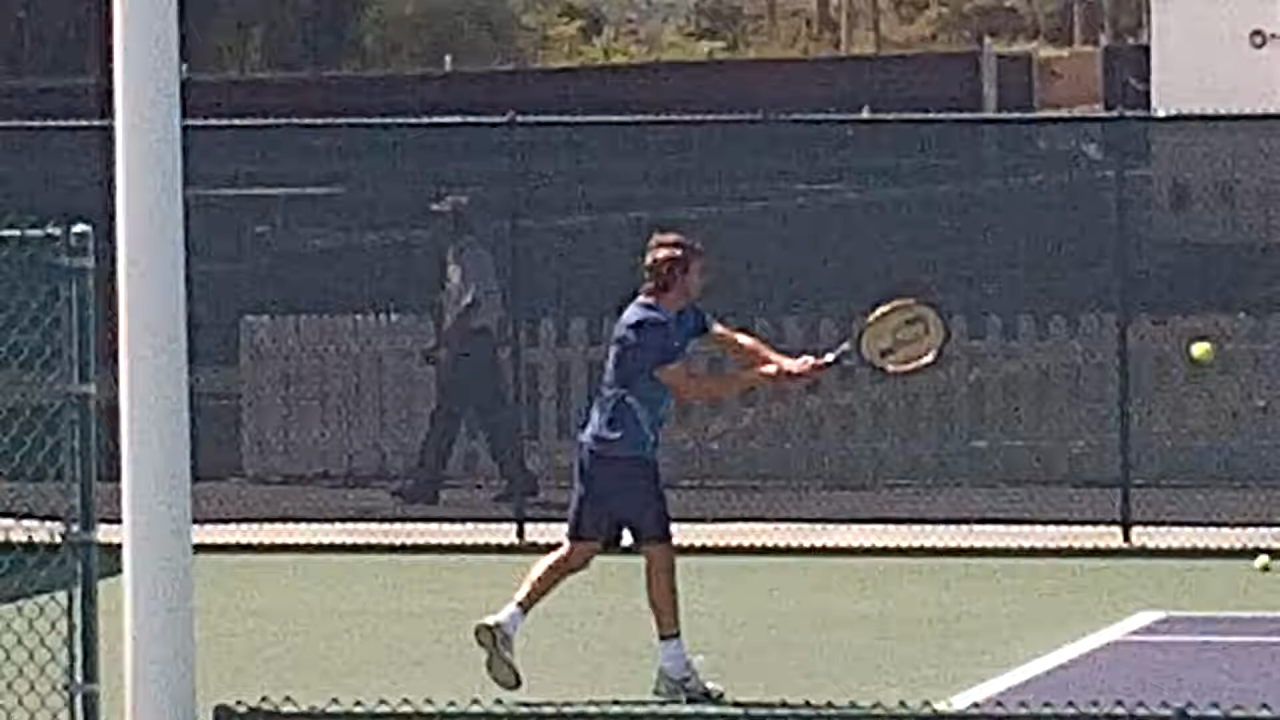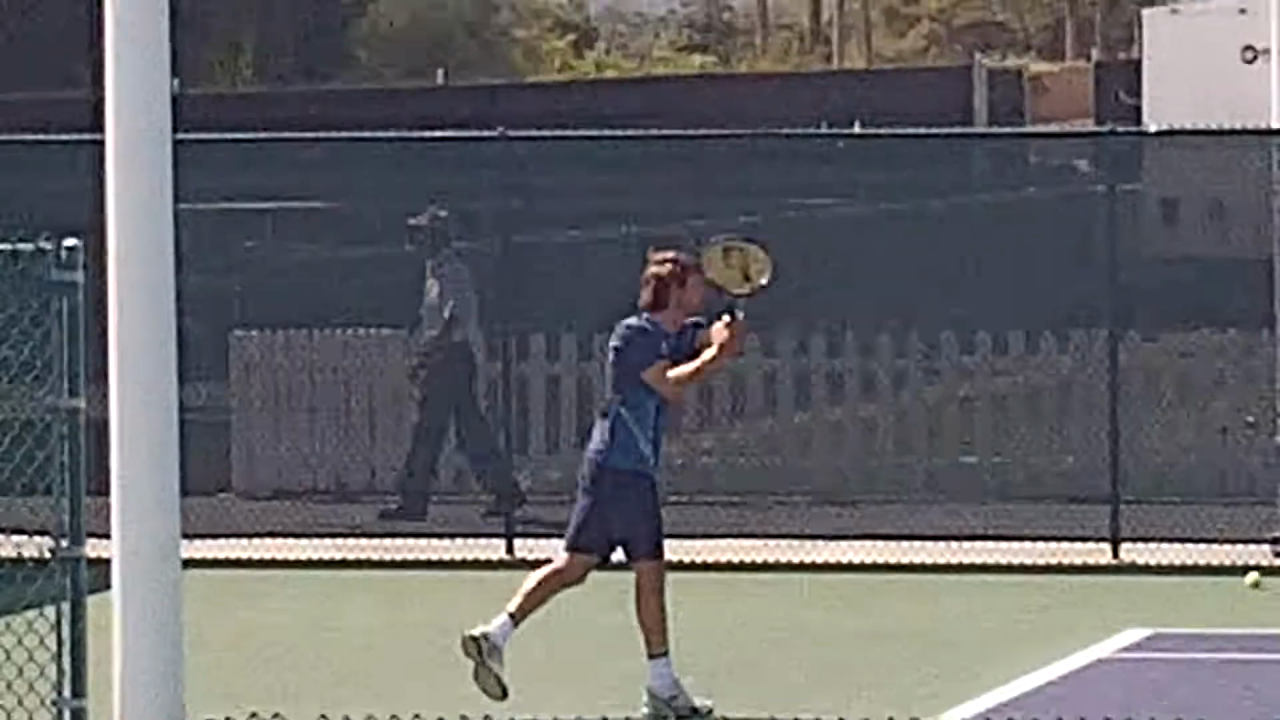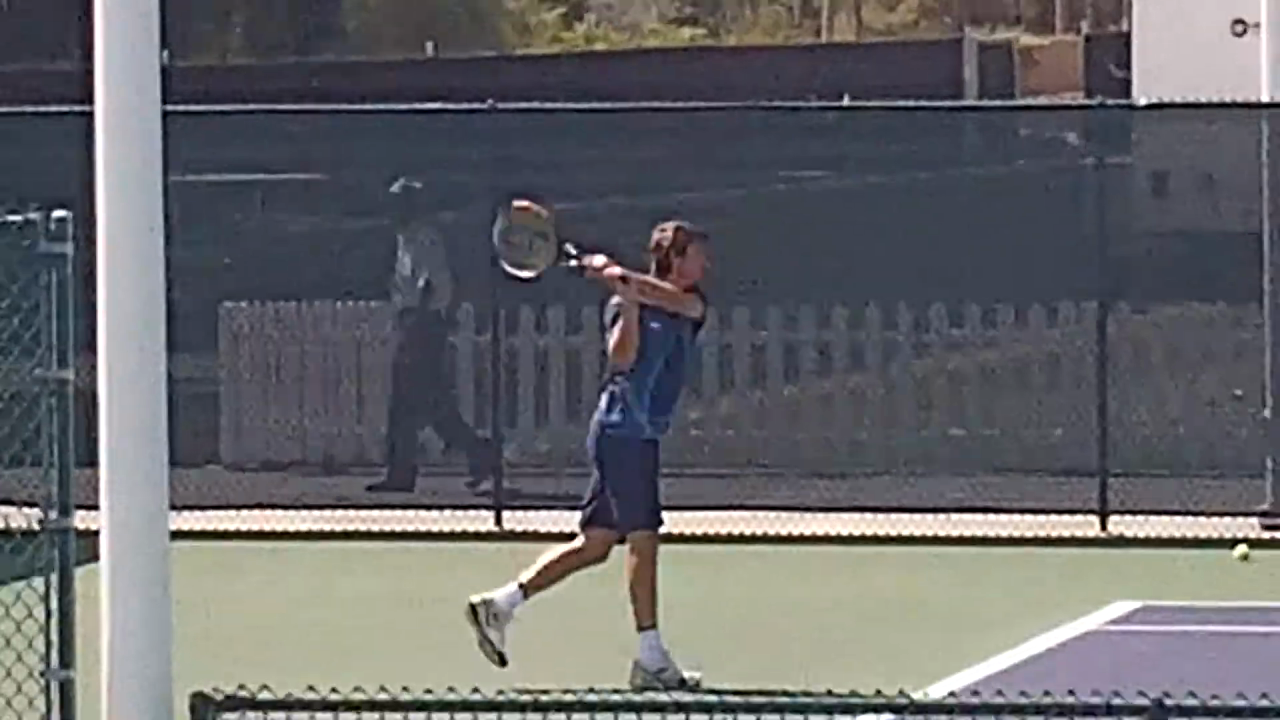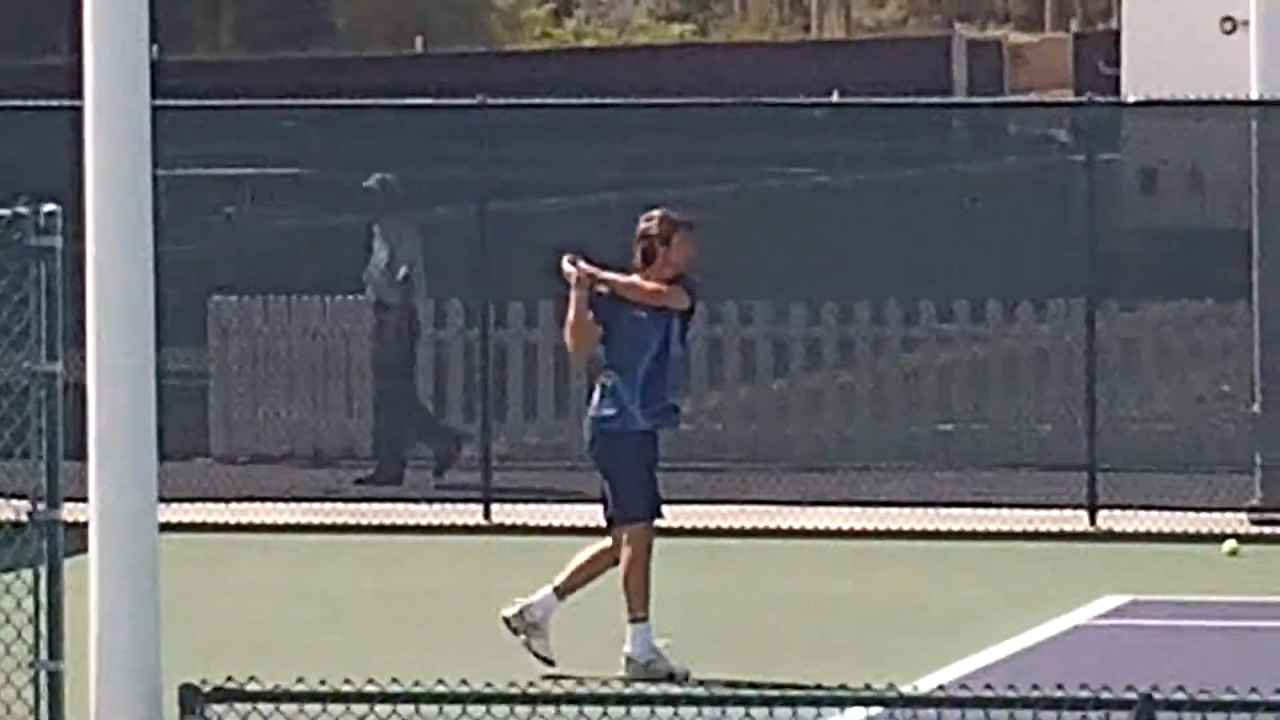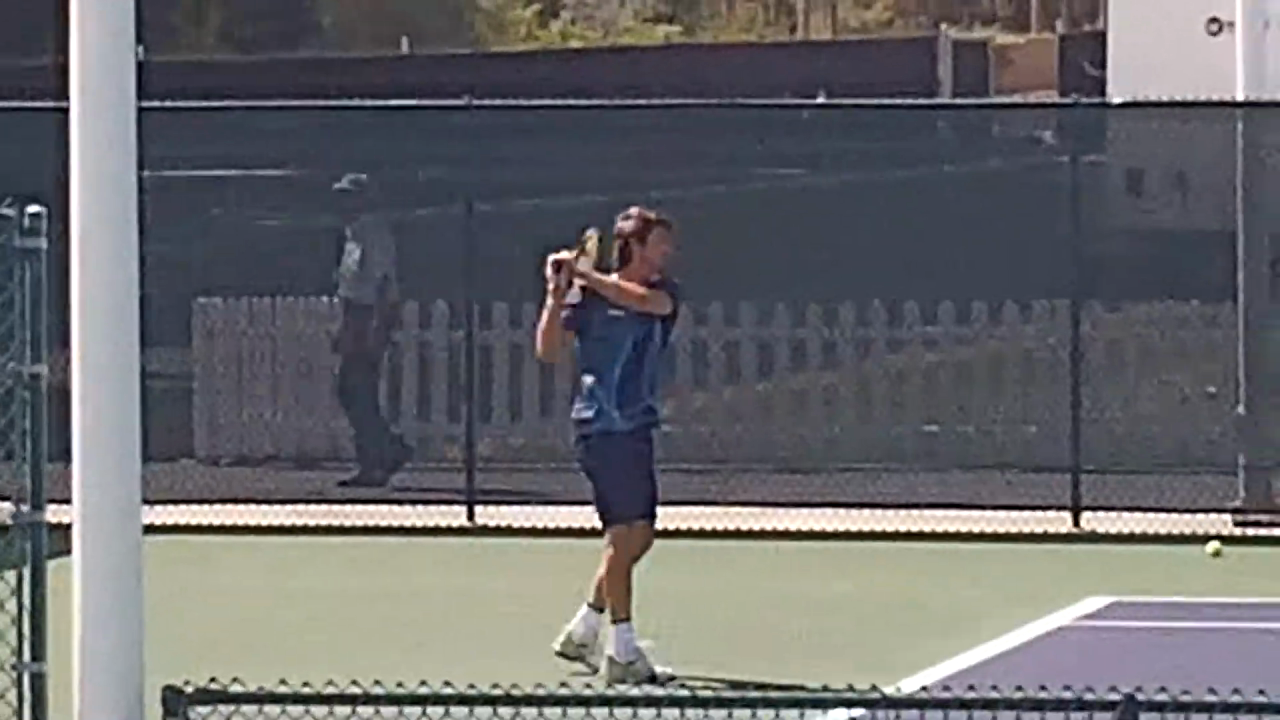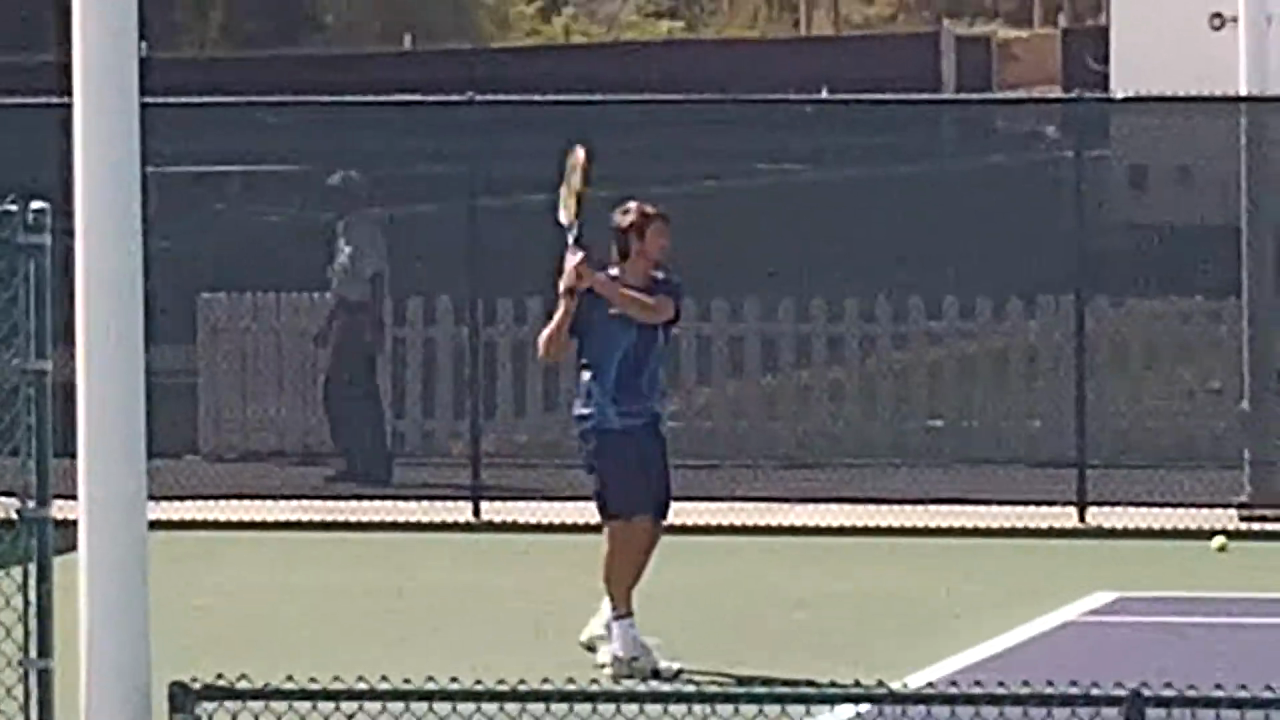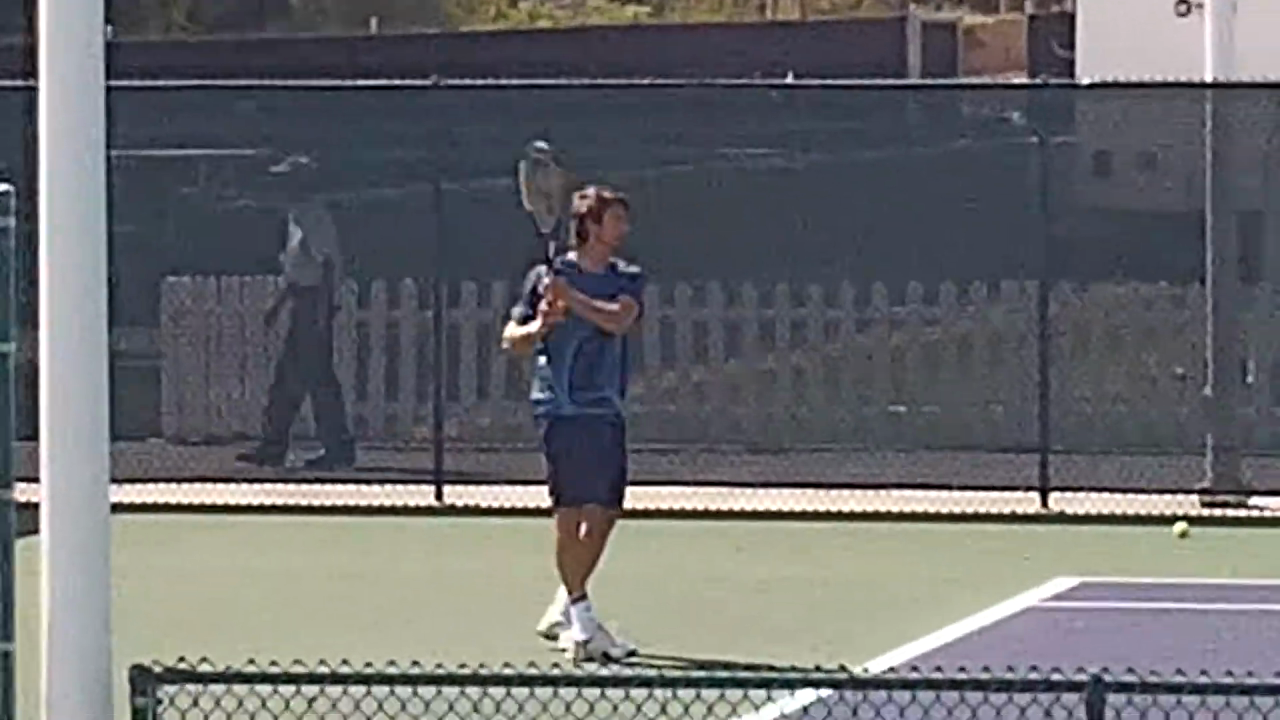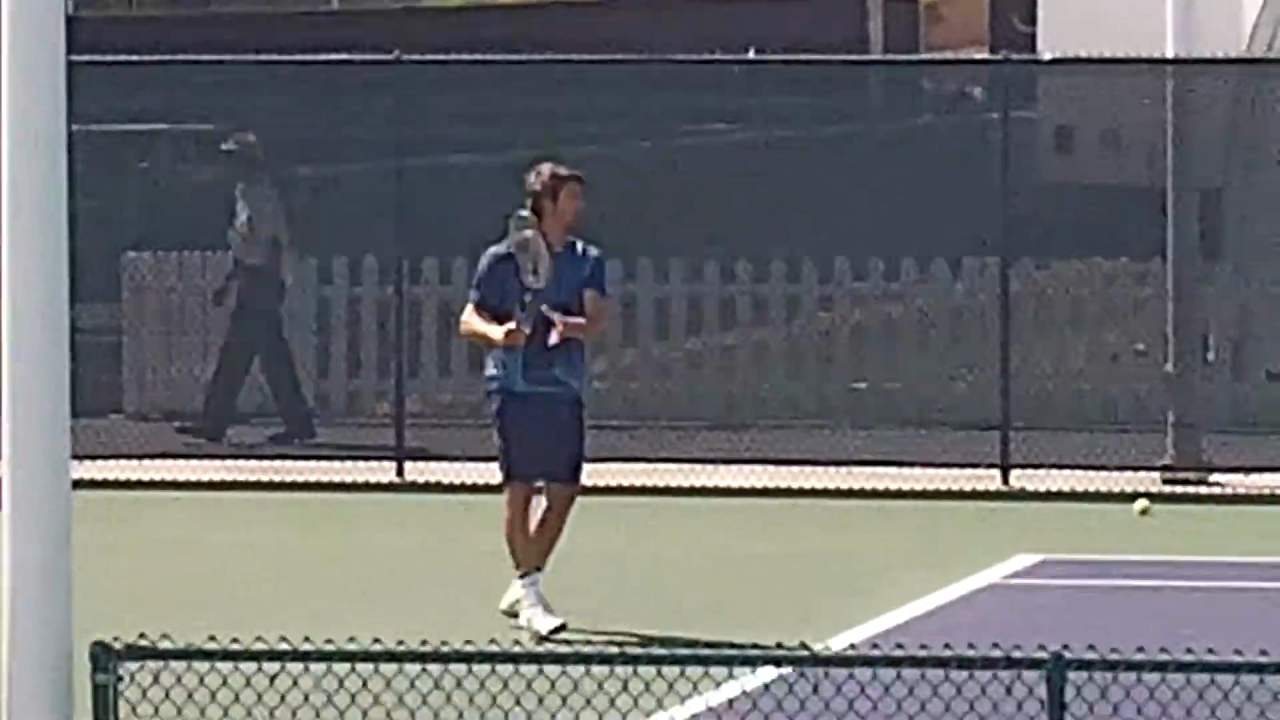
dt=0.1s
person 1, frame 1
left shoulder: (681, 315)
right shoulder: (644, 325)
left elbow: (731, 339)
right elbow: (692, 389)
left wrist: (786, 362)
right wrist: (764, 376)
left hip: (608, 449)
right hip: (618, 451)
left knee: (581, 548)
right knee: (659, 552)
left ankle: (508, 620)
right ankle: (674, 668)
person 1, frame 2
left shoulder: (689, 331)
right shoulder: (634, 335)
left elbow: (712, 345)
right elbow: (670, 386)
left wrist: (723, 344)
right wrist: (716, 353)
left hip: (633, 467)
right hip: (622, 468)
left knee: (575, 564)
right knee: (650, 568)
left ankle: (496, 633)
person 1, frame 3
left shoulder: (689, 302)
right shoulder: (625, 301)
left elbow: (683, 302)
right elbow: (622, 357)
left wrist: (627, 277)
right wrist: (623, 286)
left hip: (639, 438)
right hip: (622, 435)
left knee: (598, 542)
right knee: (643, 538)
left ankle: (502, 604)
right ankle: (649, 656)
person 1, frame 4
left shoulder: (677, 293)
right shoulder: (608, 297)
left elbow: (661, 294)
right elbow: (579, 346)
left wrist: (597, 274)
right wrist: (581, 287)
left hip: (642, 428)
right hip: (618, 426)
left knee: (625, 540)
right knee: (639, 532)
left ankle: (538, 608)
right ankle: (640, 650)
person 1, frame 5
left shoulder: (663, 291)
right shoulder: (587, 297)
left elbow: (644, 302)
right elbow: (548, 350)
left wrist: (588, 276)
right wrist: (556, 292)
left hip: (638, 427)
right hip: (602, 428)
left knee: (640, 534)
right knee: (624, 532)
left ankle: (582, 630)
right ankle: (620, 651)
person 1, frame 6
left shoulder: (665, 289)
right shoulder: (589, 294)
left elbow: (653, 313)
right elbow: (549, 352)
left wrist: (596, 280)
right wrist: (566, 299)
left hip: (644, 424)
right hip: (604, 424)
left knee: (648, 528)
right knee: (621, 528)
left ankle: (605, 626)
right ankle: (625, 646)
person 1, frame 7
left shoulder: (630, 278)
right shoulder: (547, 277)
left elbow: (622, 319)
right elbow: (511, 338)
left wrist: (578, 303)
right wrist: (540, 324)
left hip: (607, 413)
right hip: (561, 411)
left knee: (603, 516)
right knee: (570, 514)
left ankle: (562, 614)
right ankle: (584, 625)
person 1, frame 8
left shoulder: (588, 260)
right shoulder: (502, 257)
left elbow: (596, 320)
right elbow: (468, 321)
left wrist: (569, 326)
right wrist: (496, 333)
left hip: (565, 391)
right hip: (516, 388)
left knee: (563, 493)
right knee: (520, 490)
left ankle: (523, 591)
right ankle: (530, 597)
person 2, frame 1
left shoulder: (473, 256)
right shoulder: (457, 254)
left elbow: (472, 306)
left wrist: (443, 340)
right wrist: (443, 341)
left hip: (472, 343)
right hip: (464, 343)
left knee: (447, 415)
right knee: (494, 415)
person 2, frame 2
left shoulder: (451, 269)
right shoulder: (436, 268)
left elbow: (453, 321)
left wrist: (425, 358)
right wrist: (422, 357)
left hip: (450, 358)
right hip: (444, 358)
left knee: (429, 431)
right knee: (472, 430)
person 2, frame 3
left shoulder: (424, 239)
right shoulder: (408, 238)
left elbow: (426, 290)
left wrist: (407, 333)
right wrist: (404, 333)
left hip: (423, 326)
right hip: (416, 329)
left knee: (409, 402)
right knee: (433, 403)
person 2, frame 4
left shoulder: (400, 231)
right shoulder: (383, 231)
left elbow: (407, 283)
left wrist: (395, 327)
left hip: (397, 320)
right hip: (388, 319)
left knee: (392, 396)
right knee: (392, 396)
person 2, frame 5
left shoulder: (373, 232)
right shoulder: (355, 233)
left elbow: (385, 283)
left wrist: (378, 326)
right wrist: (345, 329)
left hip: (369, 322)
right hip: (358, 320)
left knee: (357, 393)
right knee: (353, 392)
right ankle: (387, 455)
person 2, frame 6
left shoulder: (364, 229)
right shoulder: (348, 229)
left elbow: (377, 278)
left wrist: (373, 325)
right wrist: (329, 323)
left hip: (359, 318)
right hip: (349, 316)
left knee: (349, 392)
right knee: (349, 391)
right ankle: (361, 463)
person 2, frame 7
left shoulder: (314, 219)
right shoulder: (299, 218)
left elbow: (328, 265)
left wrist: (322, 313)
right wrist: (278, 305)
left hip: (313, 311)
right hip: (305, 309)
left knee: (290, 380)
right knee: (318, 381)
person 2, frame 8
left shoulder: (259, 193)
right shoulder: (247, 192)
left elbow: (274, 244)
left wrist: (270, 290)
right wrist: (228, 282)
left hip: (259, 283)
right hip: (252, 281)
left knee: (237, 351)
right knee: (273, 353)
